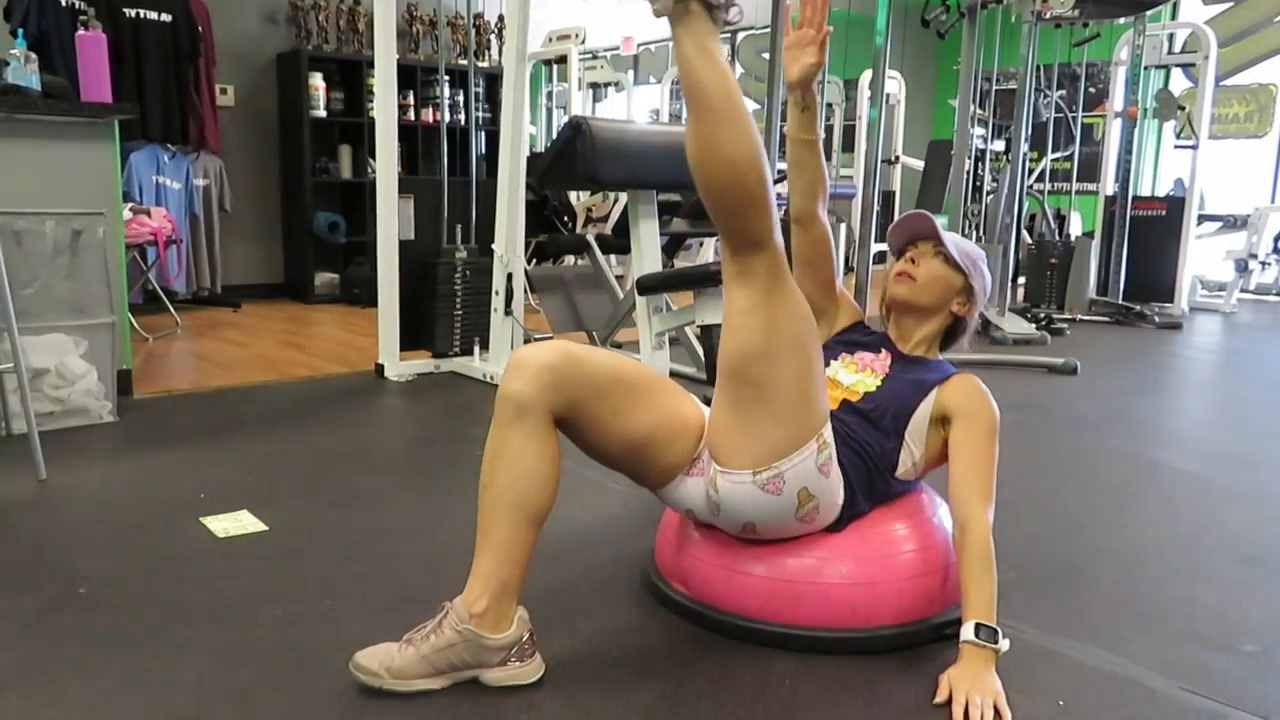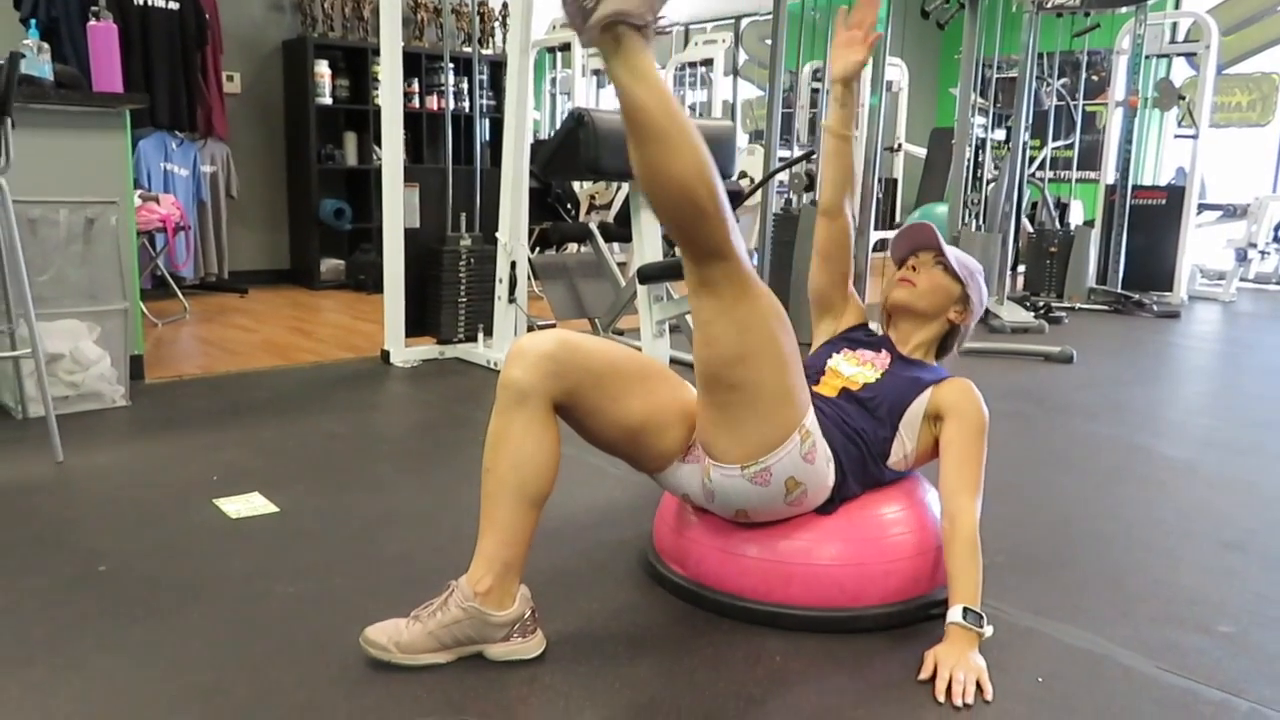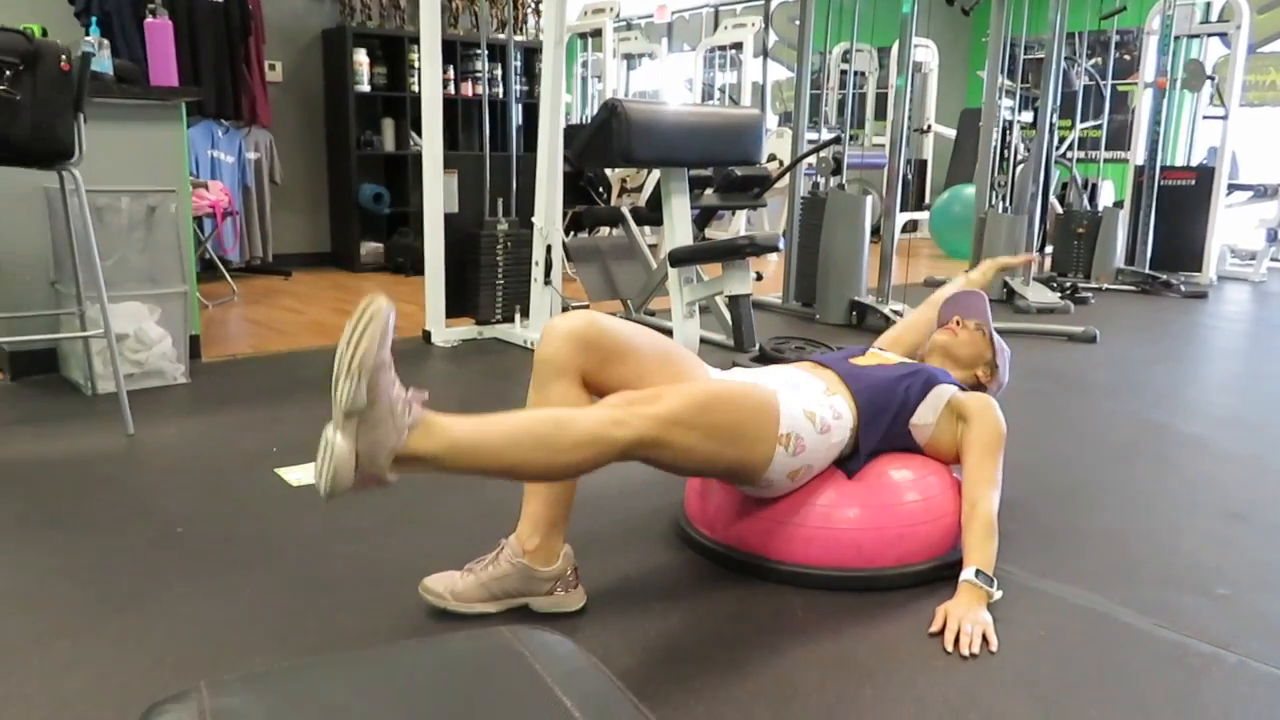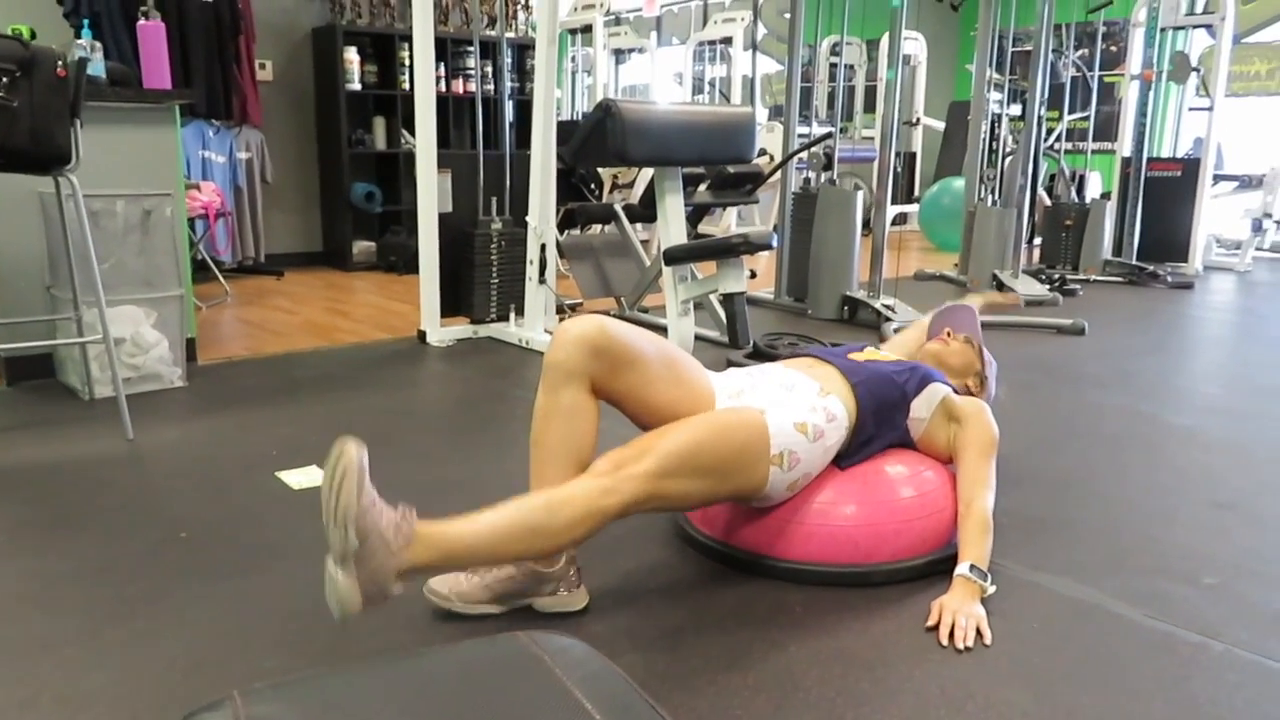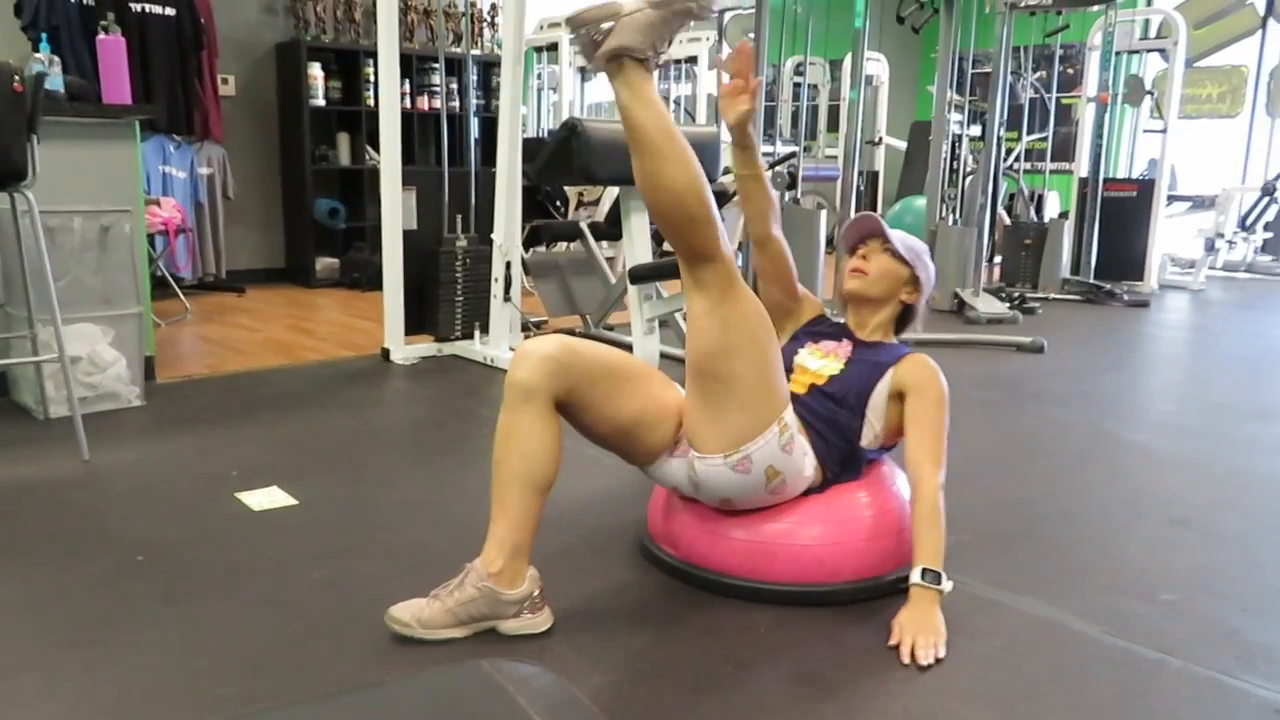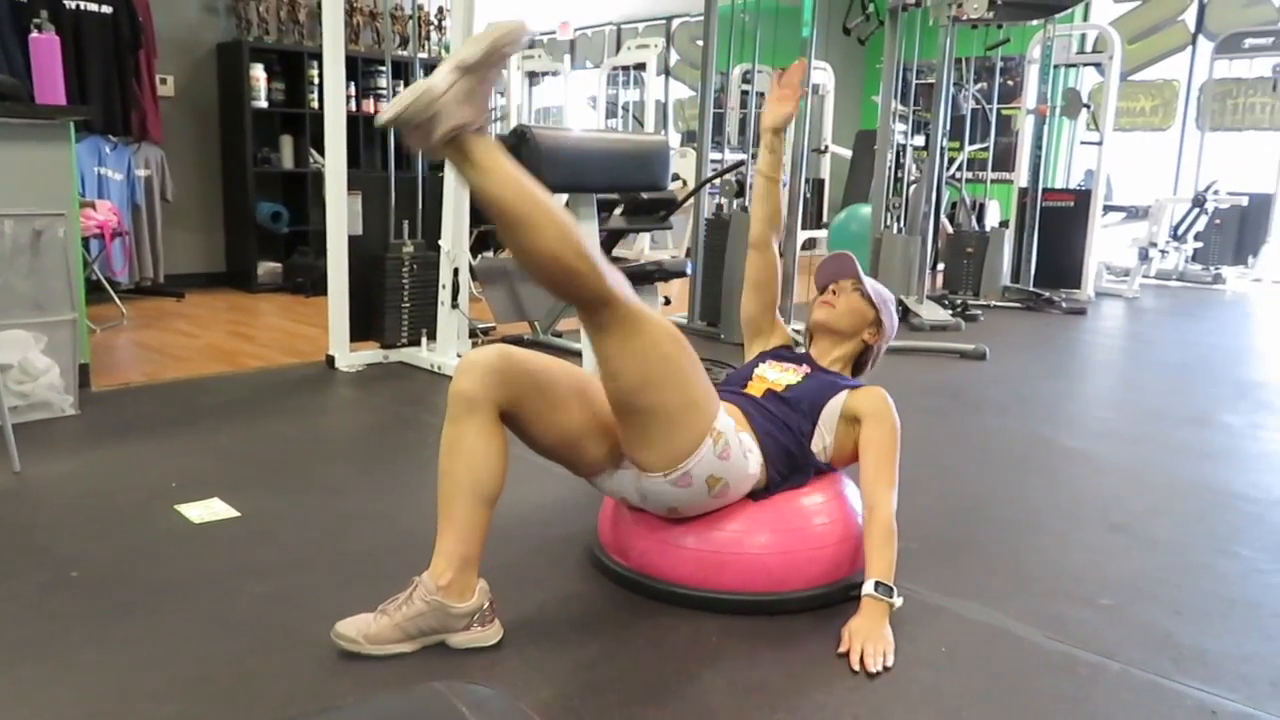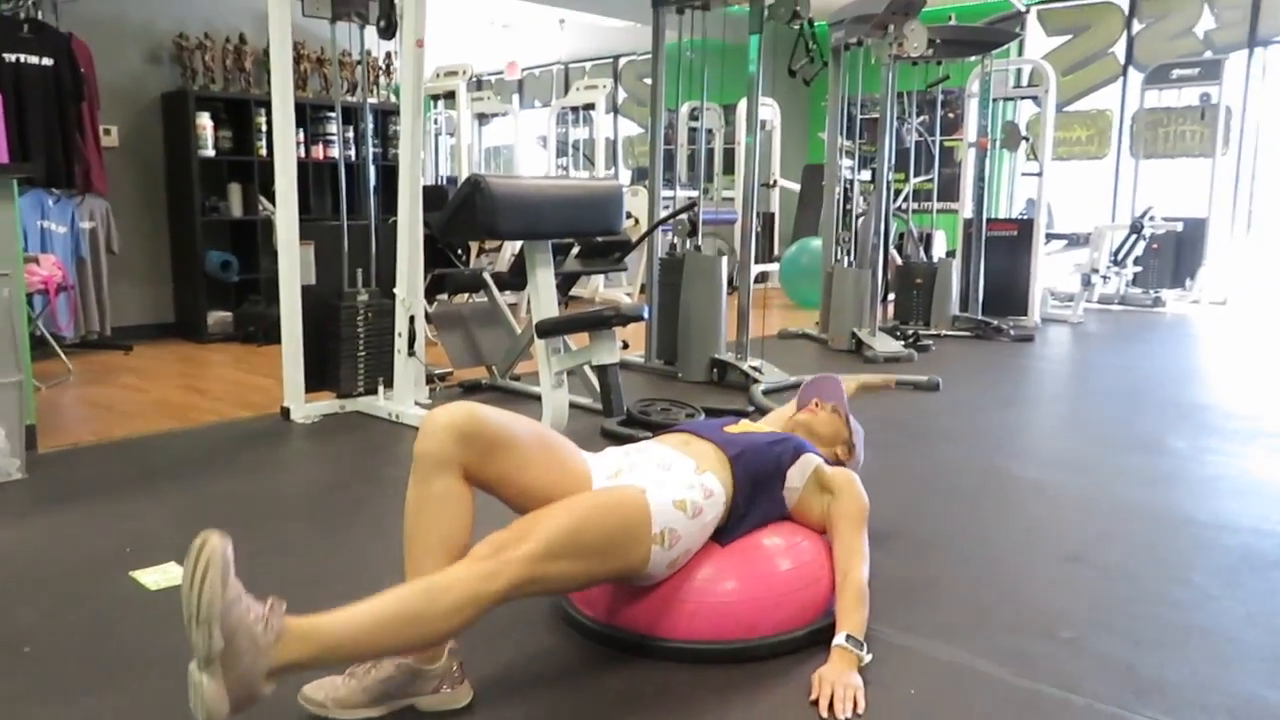
dt=0.7s
person 1, frame 1
left shoulder: (960, 397)
right shoulder: (845, 328)
left elbow: (974, 521)
right elbow: (810, 216)
left wrist: (979, 654)
right wrist: (802, 95)
left hip: (784, 485)
right hip: (721, 470)
left knee: (751, 241)
right knee: (535, 374)
right ankle: (488, 624)
person 1, frame 2
left shoulder: (951, 397)
right shoulder: (848, 331)
left elbow: (962, 513)
right elbow: (832, 213)
left wrist: (962, 633)
right wrist: (840, 90)
left hip: (782, 469)
right hip: (716, 453)
left knee: (713, 250)
right knee: (537, 360)
right ankle: (493, 603)
person 1, frame 3
left shoulder: (971, 411)
right shoulder: (888, 360)
left elbow: (982, 499)
right elbow: (925, 314)
left wrist: (975, 586)
right wrist: (974, 277)
left hip: (806, 417)
right hip: (743, 389)
left knee: (621, 422)
right knee: (570, 336)
left ankle: (402, 437)
right ankle: (538, 558)
person 1, frame 4
left shoulder: (964, 410)
right shoulder: (894, 364)
left elbow: (979, 496)
right elbow: (903, 341)
left wrist: (968, 582)
right wrist: (970, 303)
left hip: (803, 417)
right hip: (738, 388)
left knee: (619, 478)
right knee: (580, 340)
left ankle: (400, 551)
right ankle: (542, 564)
person 1, frame 5
left shoulder: (914, 374)
right shoulder: (809, 322)
left elbow: (927, 481)
right elbow: (765, 234)
left wrist: (925, 596)
right wrist: (741, 134)
left hip: (759, 460)
right hip: (701, 448)
left knee: (704, 254)
right knee: (540, 361)
left ankle: (631, 63)
right ankle: (504, 582)
person 1, frame 6
left shoulder: (866, 404)
right shoulder: (774, 349)
left elbow: (881, 503)
right elbow: (762, 241)
left wrist: (875, 607)
right wrist: (772, 136)
left hip: (707, 460)
right hip: (645, 455)
left knee: (598, 288)
right knee: (484, 373)
left ankle: (464, 132)
right ankle: (453, 596)
person 1, frame 7
left shoulder: (832, 481)
right shoulder: (766, 439)
left elbow: (853, 567)
right elbow: (783, 417)
left wrist: (847, 652)
right wrist: (844, 384)
left hip: (679, 495)
right hip: (616, 469)
left knee: (501, 562)
right knee: (450, 428)
left ankle: (269, 648)
right ankle: (424, 657)
